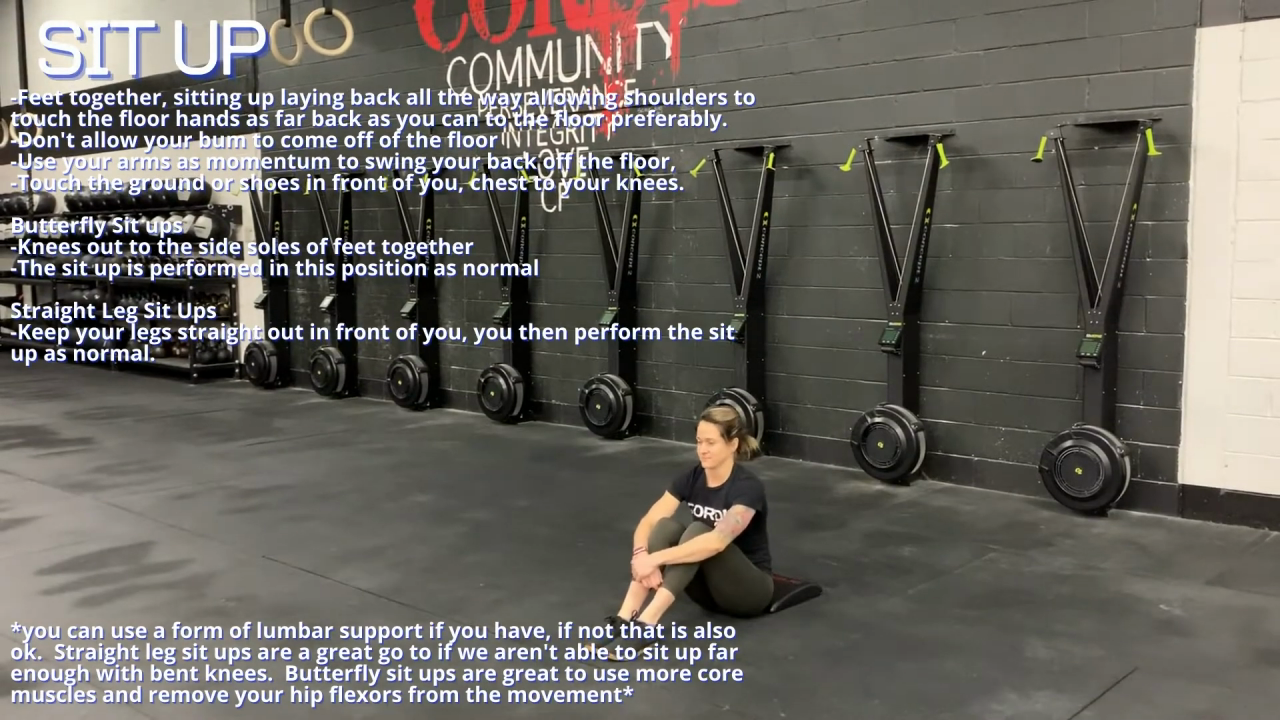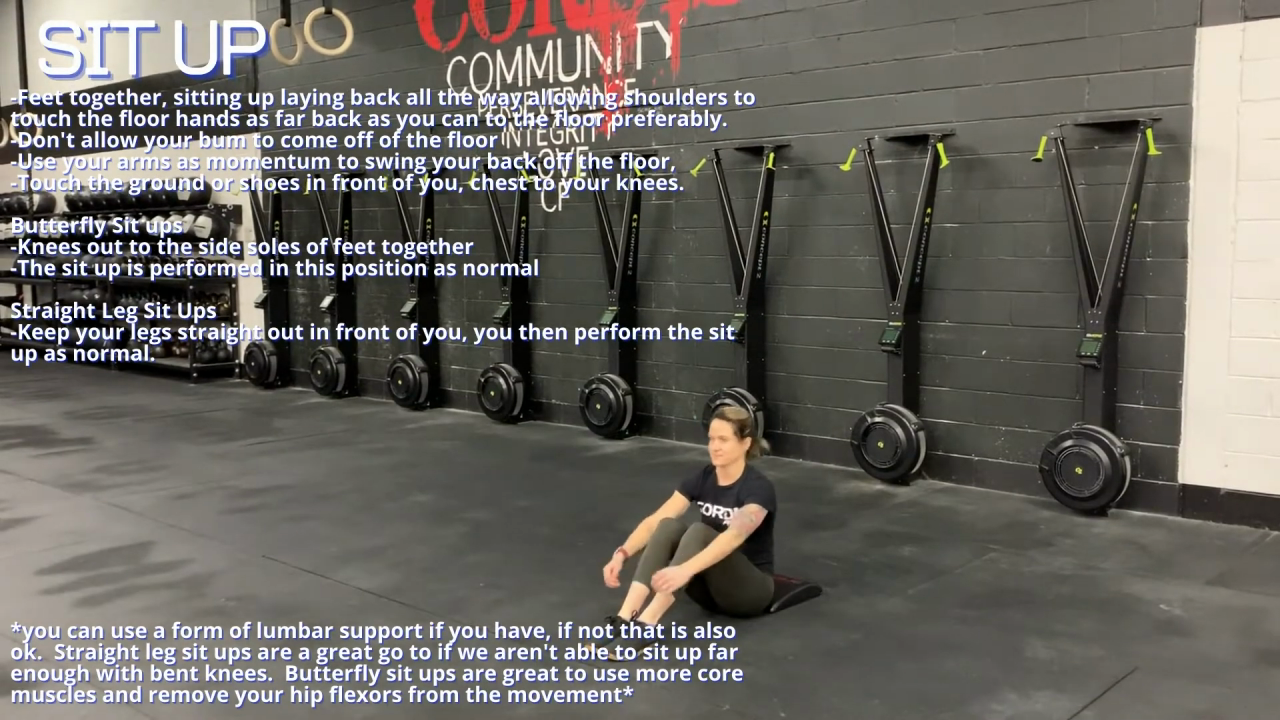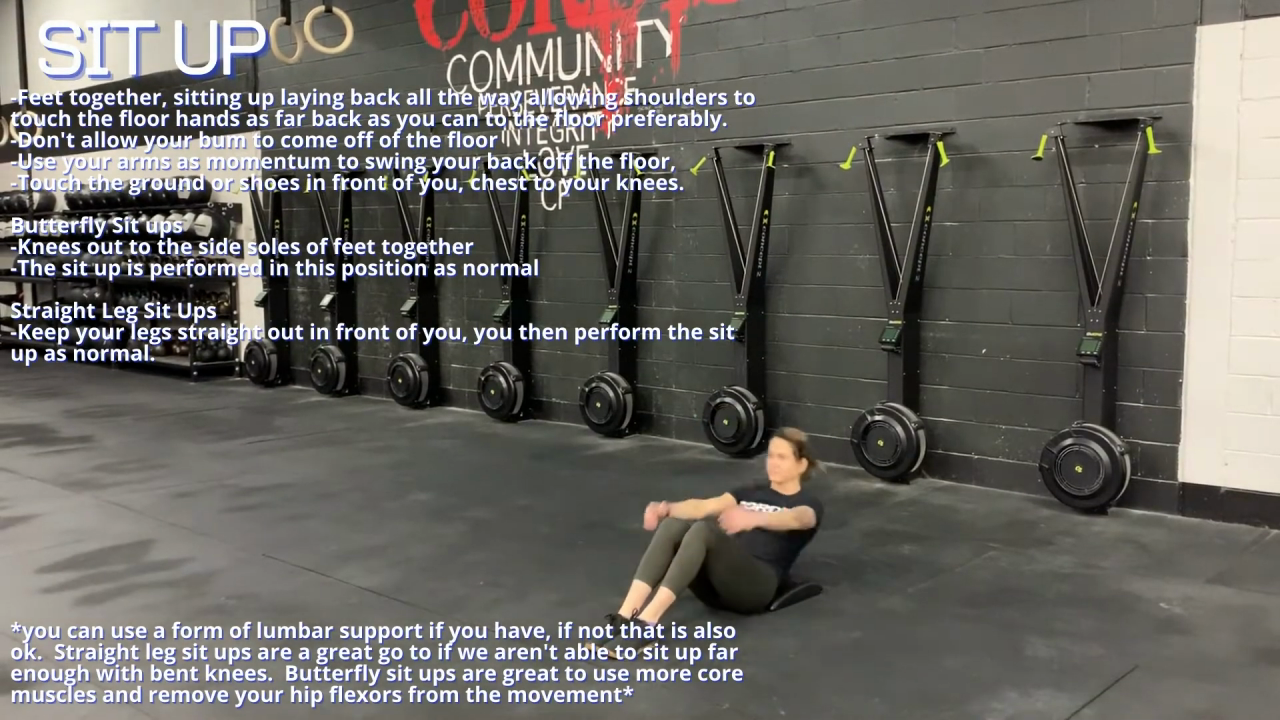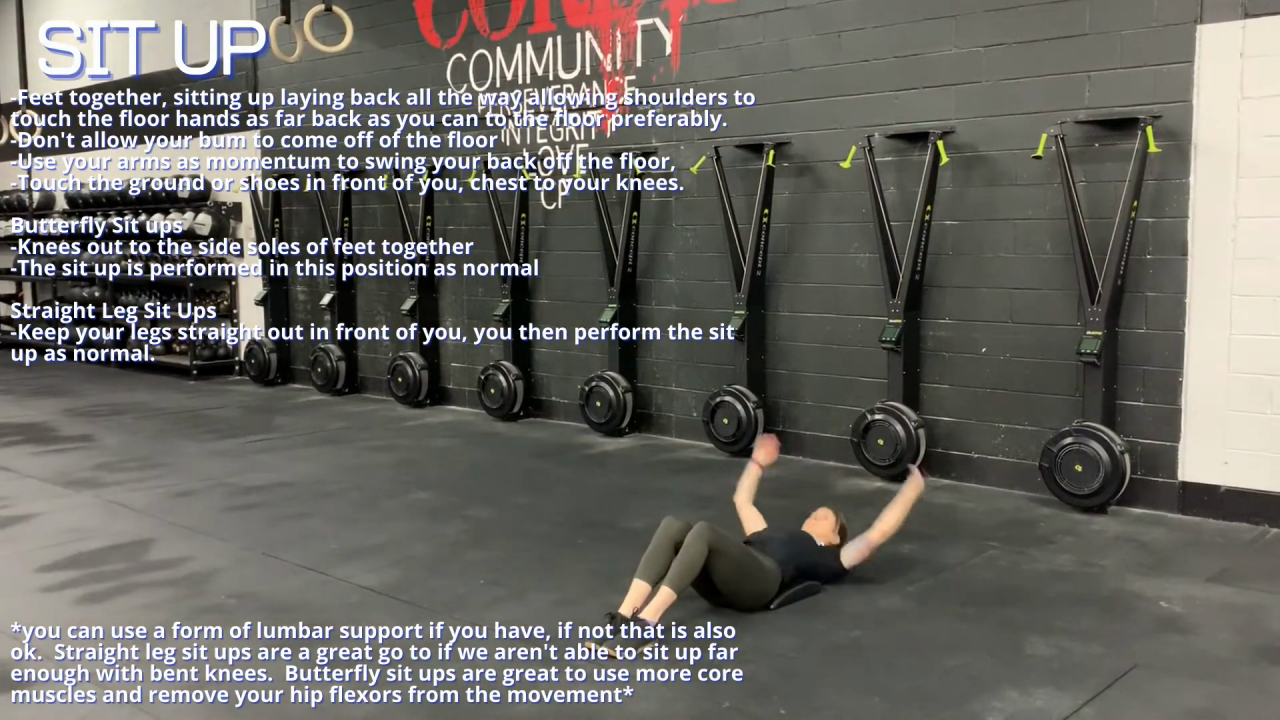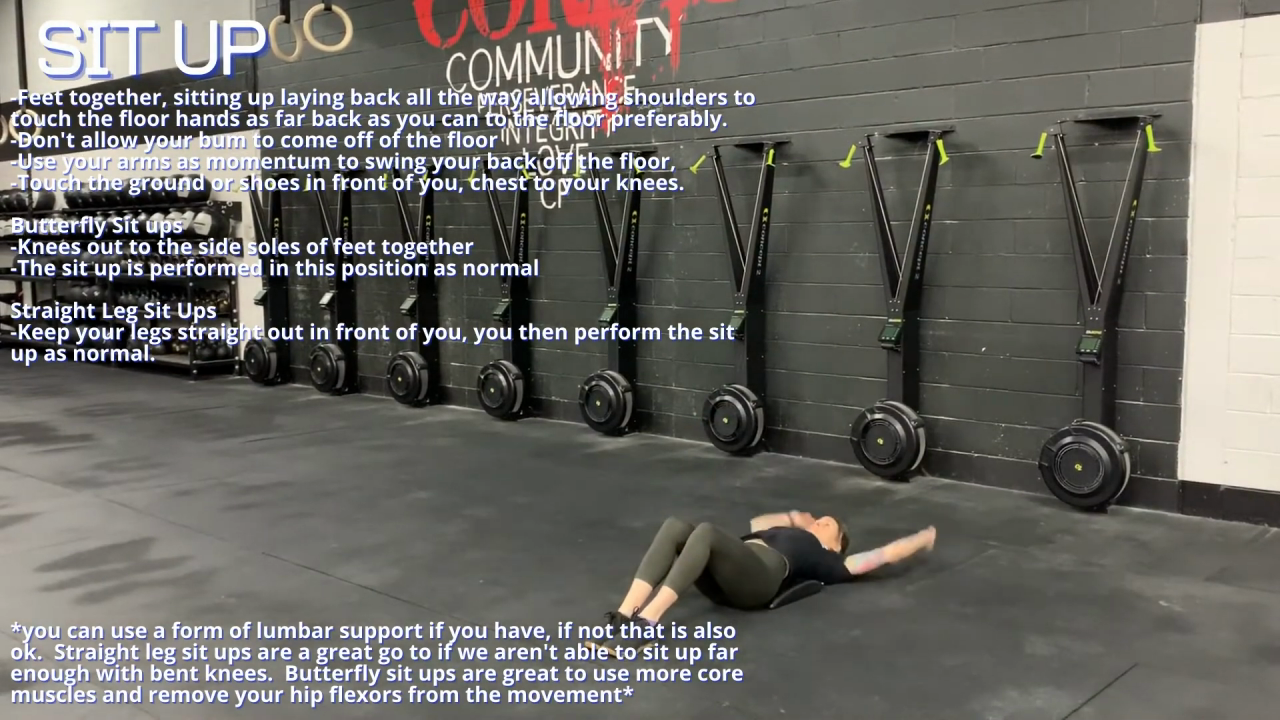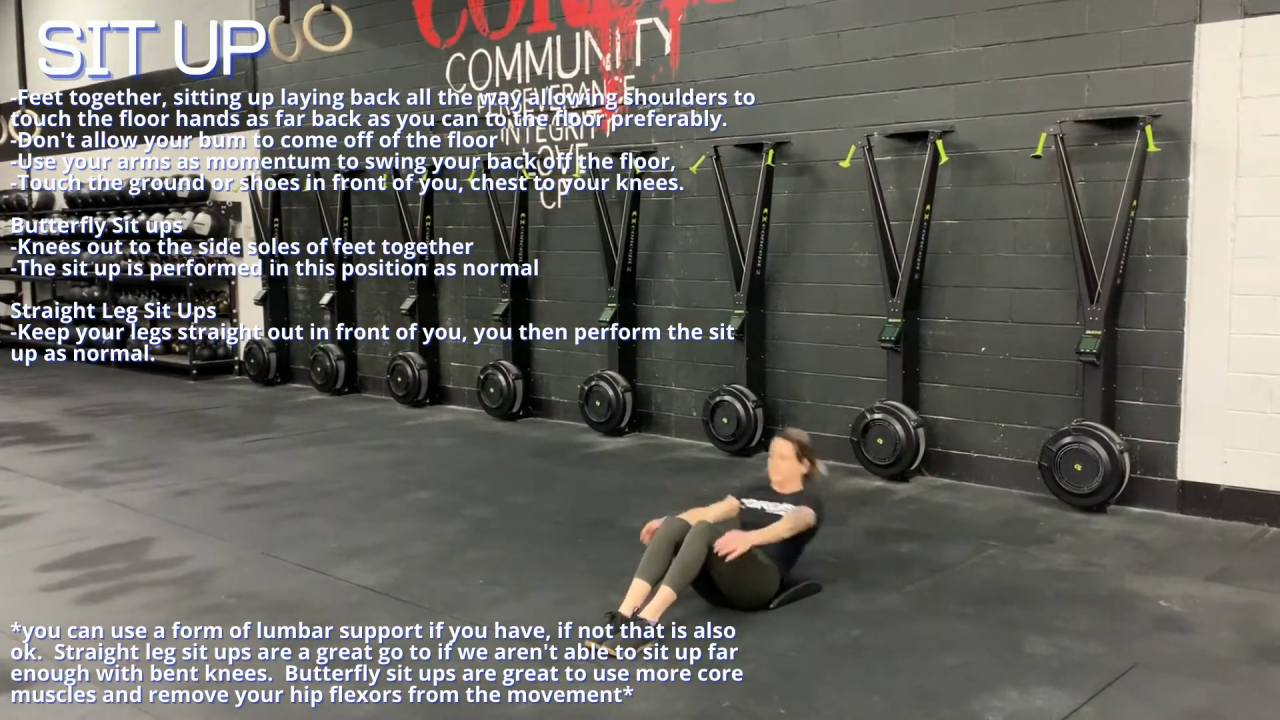
dt=0.4s
person 1, frame 1
left shoulder: (747, 487)
right shoulder: (691, 479)
left elbow: (717, 541)
right elbow: (648, 523)
left wrist: (655, 559)
right wrist: (641, 555)
left hip: (749, 587)
right hip: (707, 585)
left knee: (698, 531)
right knee: (667, 526)
left ankle: (646, 624)
right ankle: (625, 620)
person 1, frame 2
left shoulder: (758, 488)
right shoulder: (702, 479)
left elbow: (734, 537)
right elbow: (655, 521)
left wrist: (686, 569)
right wrist: (622, 553)
left hip: (750, 587)
right hip: (710, 586)
left knee: (699, 532)
right knee: (669, 526)
left ankle: (645, 626)
right ankle: (624, 620)
person 1, frame 3
left shoulder: (808, 506)
right shoulder: (752, 493)
left elbow: (791, 519)
right elbow: (704, 507)
left wrist: (755, 518)
right wrist: (666, 509)
left hip: (757, 584)
right hip: (716, 584)
left knee: (702, 531)
right knee: (673, 526)
left ankle: (646, 624)
right ankle: (624, 619)
person 1, frame 4
left shoulder: (828, 559)
right shoulder: (774, 535)
left elbow: (877, 533)
right elbow: (743, 502)
left wrist: (911, 488)
right wrist: (758, 463)
left hip: (758, 581)
right hip: (723, 581)
left knee: (703, 530)
right knee: (673, 525)
left ankle: (646, 625)
right ankle: (623, 618)
person 1, frame 5
left shoulder: (829, 561)
right shoulder: (788, 533)
left elbow: (881, 555)
right elbow: (755, 523)
right wrist: (792, 519)
left hip: (761, 574)
right hip: (723, 578)
left knee: (705, 531)
right knee: (675, 528)
left ankle: (646, 622)
right ankle: (624, 616)
person 1, frame 6
left shoulder: (808, 505)
right shoulder: (756, 490)
left elbow: (790, 526)
right elbow: (711, 511)
left wrist: (750, 538)
right wrist: (667, 524)
left hip: (756, 581)
right hip: (718, 574)
left knee: (702, 532)
right knee: (673, 524)
left ankle: (645, 623)
right ankle: (623, 618)
